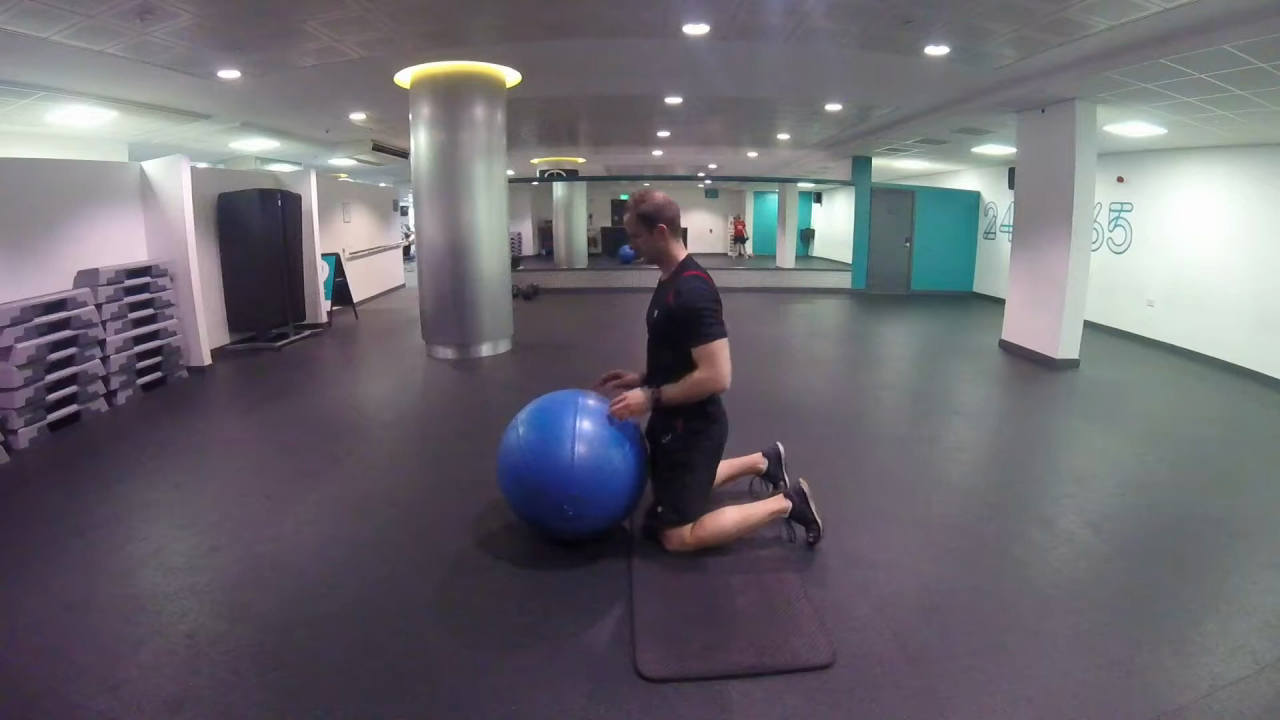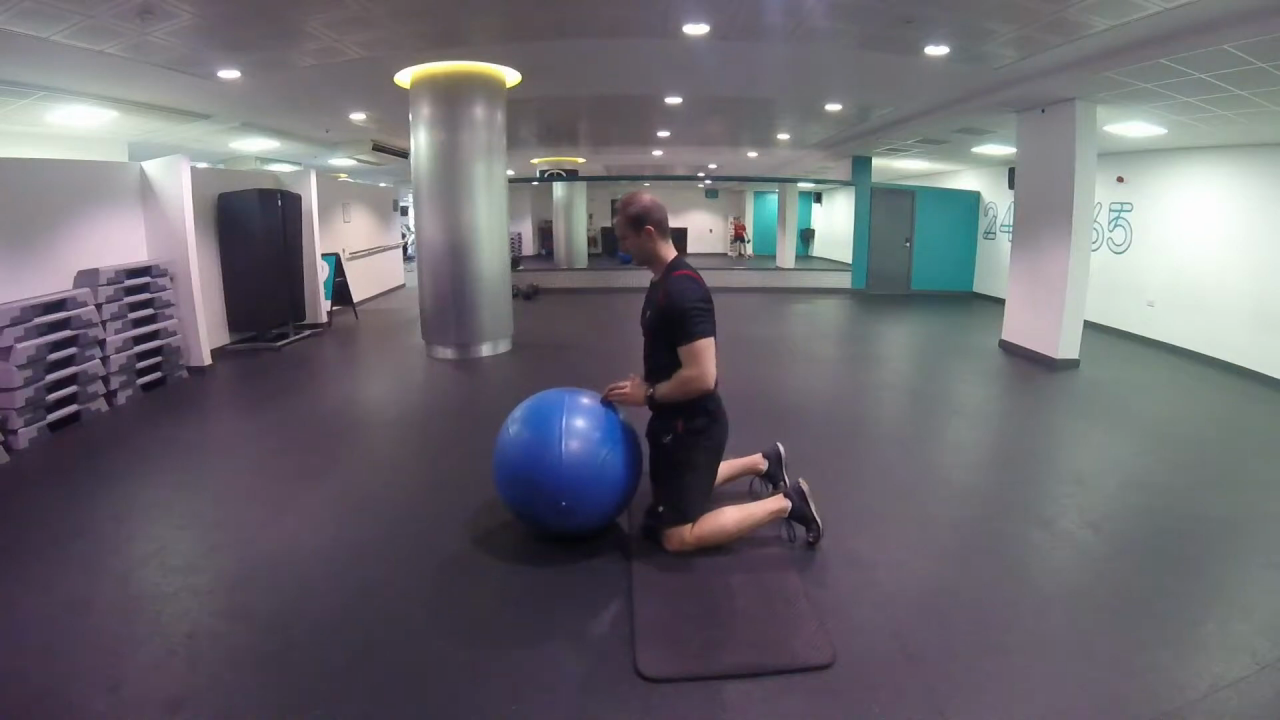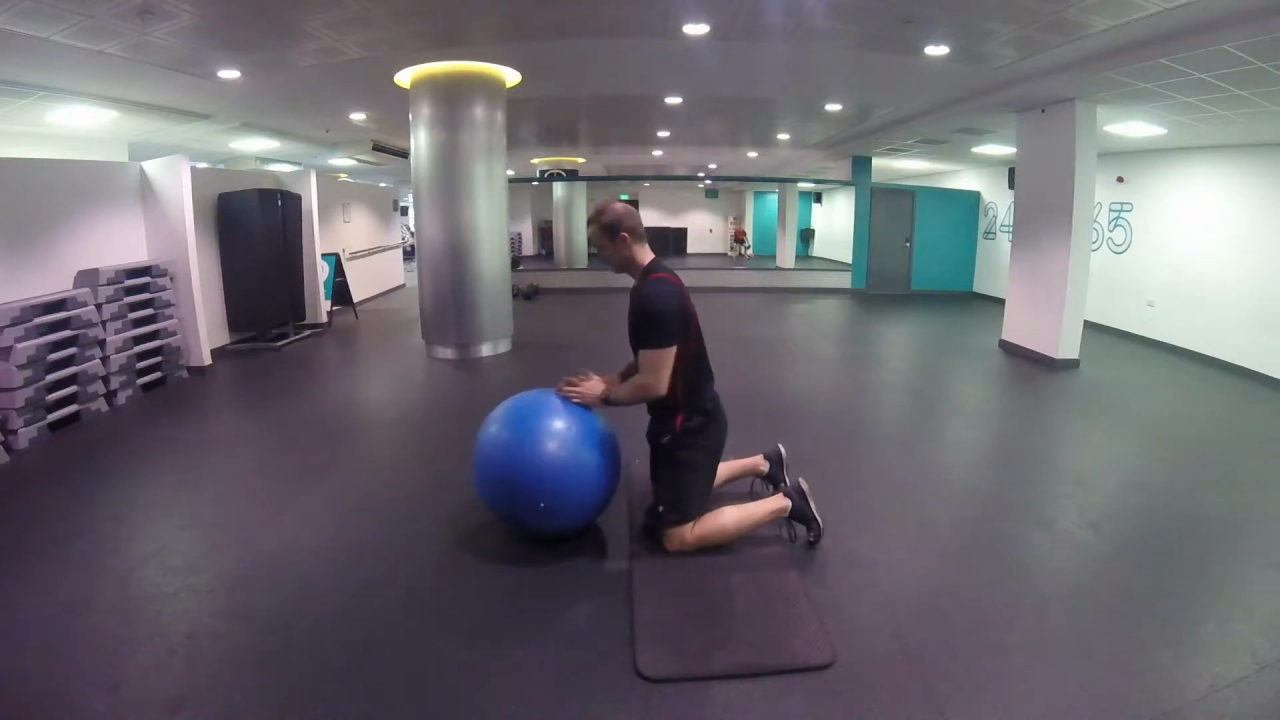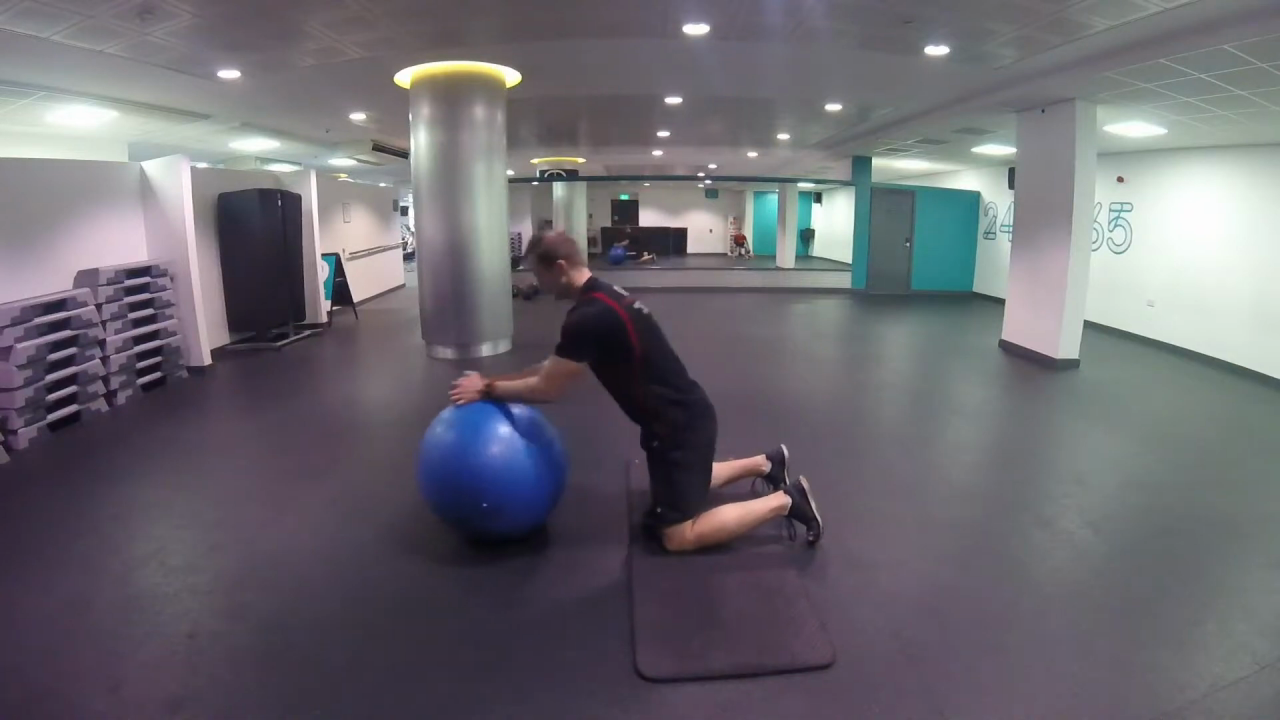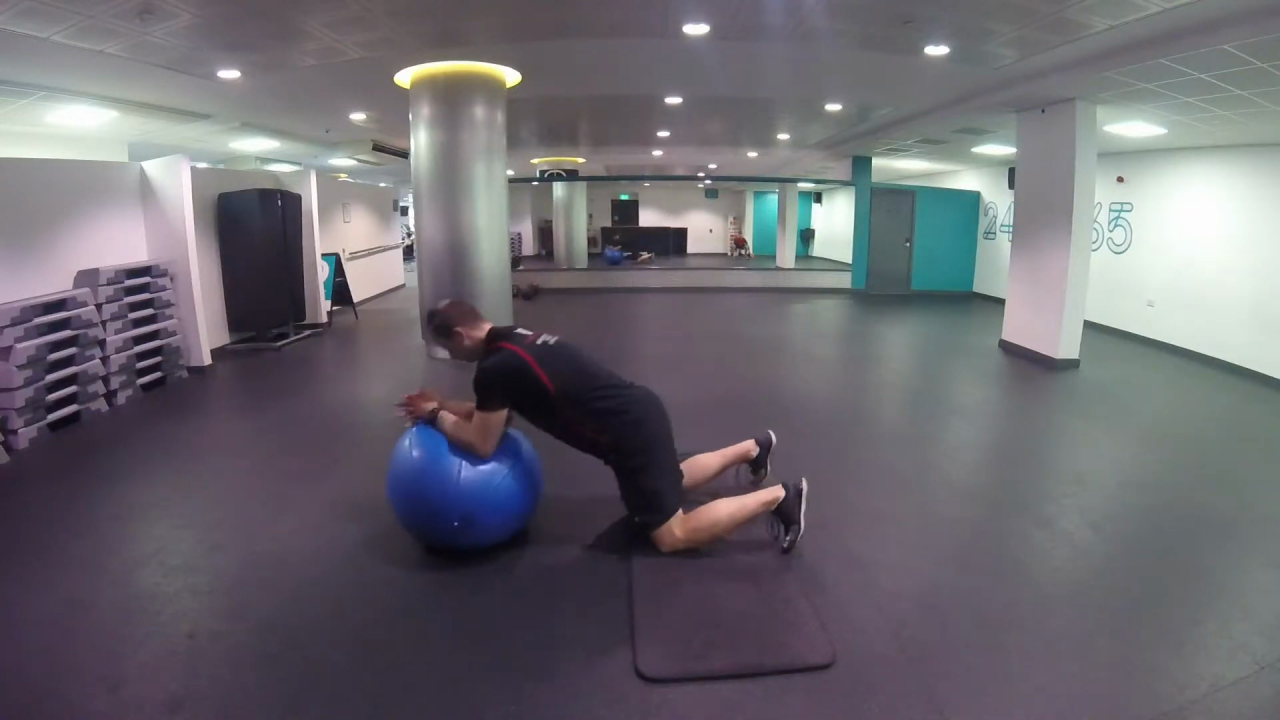
dt=0.4s
person 1, frame 1
left shoulder: (691, 292)
right shoulder: (671, 280)
left elbow: (717, 377)
left wrist: (650, 398)
right wrist: (641, 378)
left hip: (692, 425)
right hip: (678, 420)
left knee: (677, 536)
left ankle: (785, 503)
right ankle: (763, 461)
person 1, frame 2
left shoulder: (681, 292)
right shoulder: (665, 281)
left elbow: (701, 376)
left wrist: (647, 395)
right wrist: (644, 384)
left hip: (691, 423)
right hip: (680, 417)
left knee: (676, 535)
right knee: (678, 486)
left ankle: (785, 502)
right ankle: (763, 462)
person 1, frame 3
left shoulder: (654, 296)
right shoulder: (657, 283)
left elbow: (653, 385)
left wrist: (602, 394)
right wrist: (606, 381)
left hip: (689, 423)
right hip: (691, 415)
left knee: (678, 535)
right knee: (679, 484)
left ankle: (786, 503)
right ankle: (763, 463)
person 1, frame 4
left shoulder: (589, 318)
right shoulder: (602, 296)
left elbow: (547, 389)
right elbow: (551, 371)
left wrist: (487, 389)
right wrist: (495, 382)
left hip: (678, 425)
right hip: (684, 414)
left knee: (678, 536)
right knee: (681, 486)
left ankle: (785, 500)
right ankle: (766, 465)
person 1, frame 5
left shoulder: (495, 367)
right shoulder: (514, 337)
left elbow: (483, 444)
right elbow: (496, 411)
left wrist: (435, 416)
right wrist: (448, 407)
left hip: (630, 431)
right hip: (637, 410)
left knee: (671, 536)
right knee: (674, 483)
left ankle: (779, 496)
right ankle: (753, 447)
